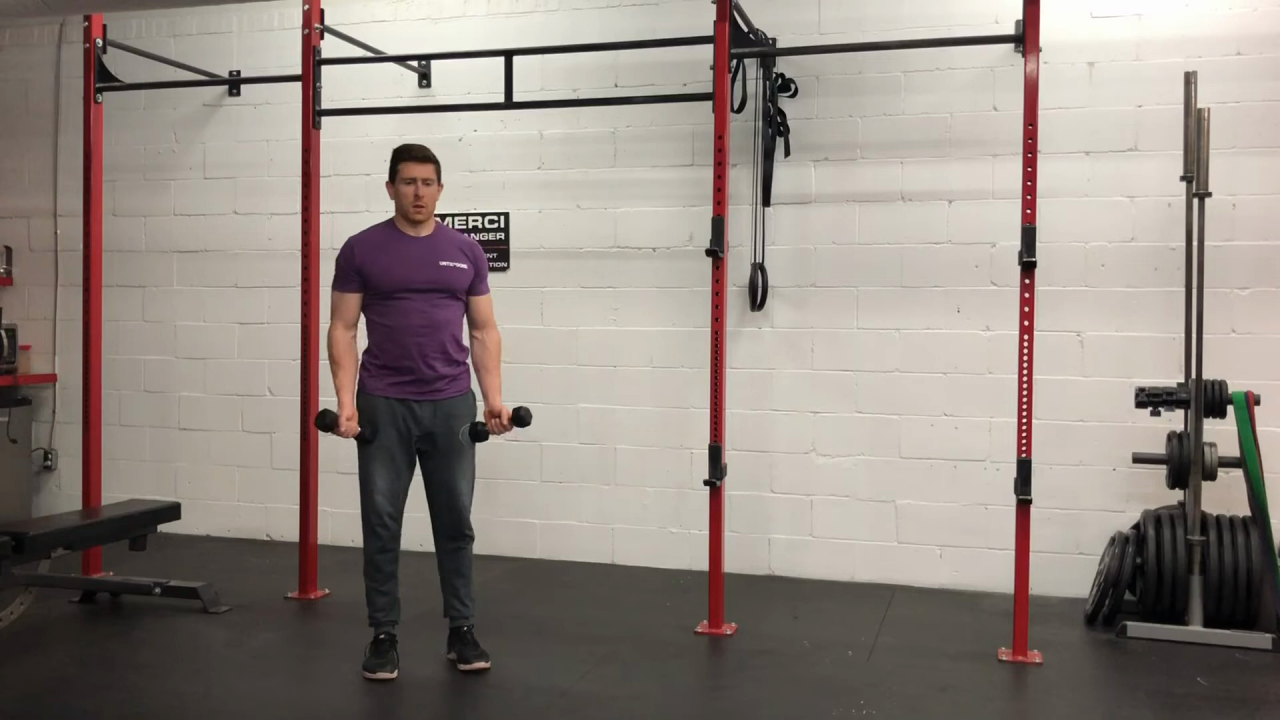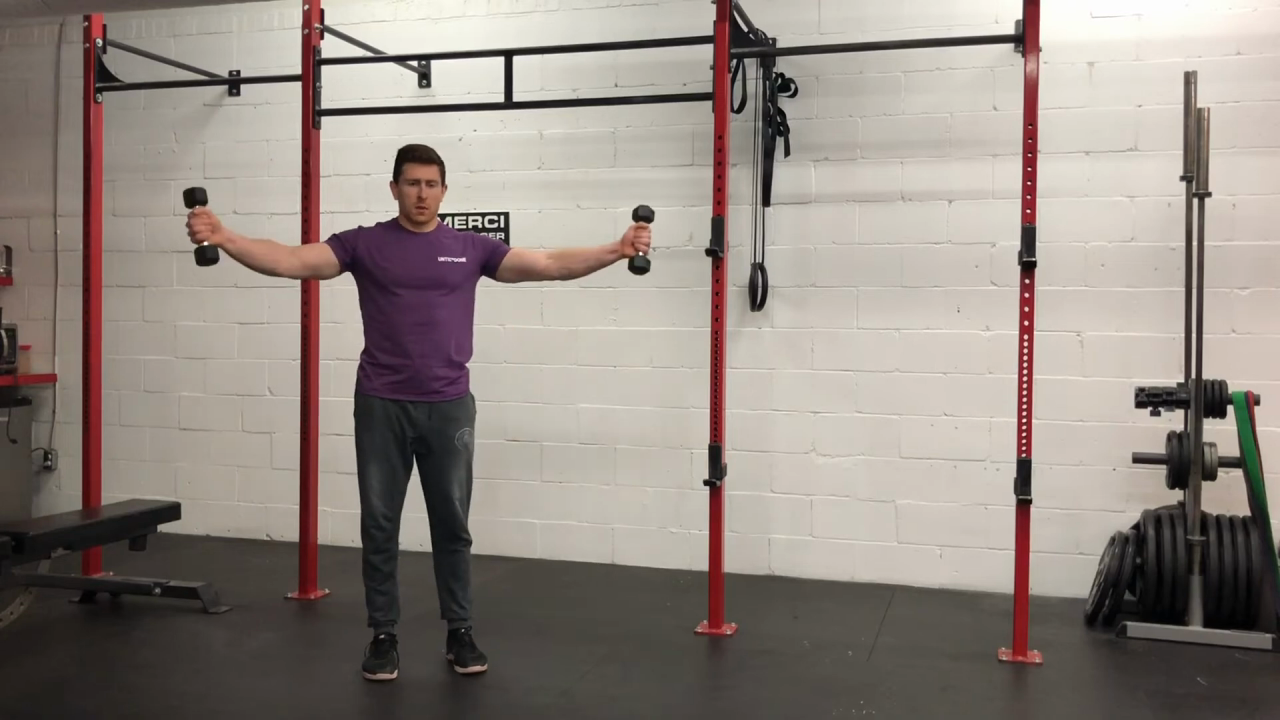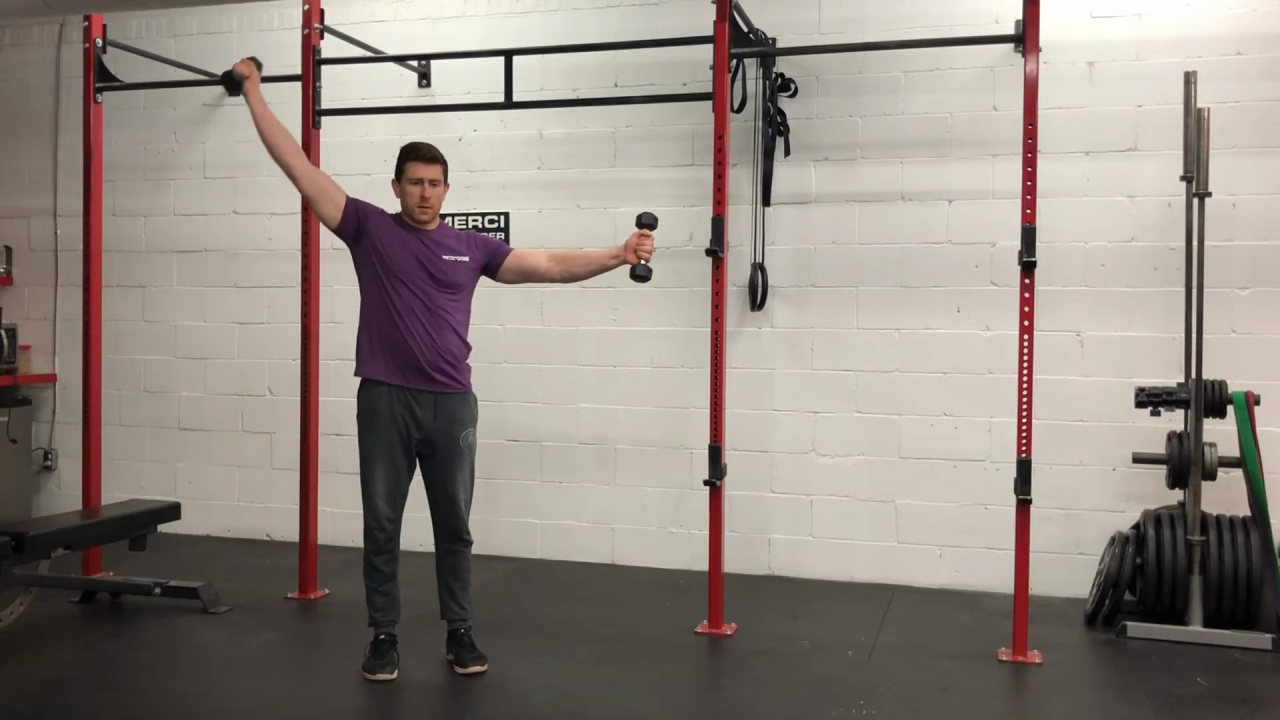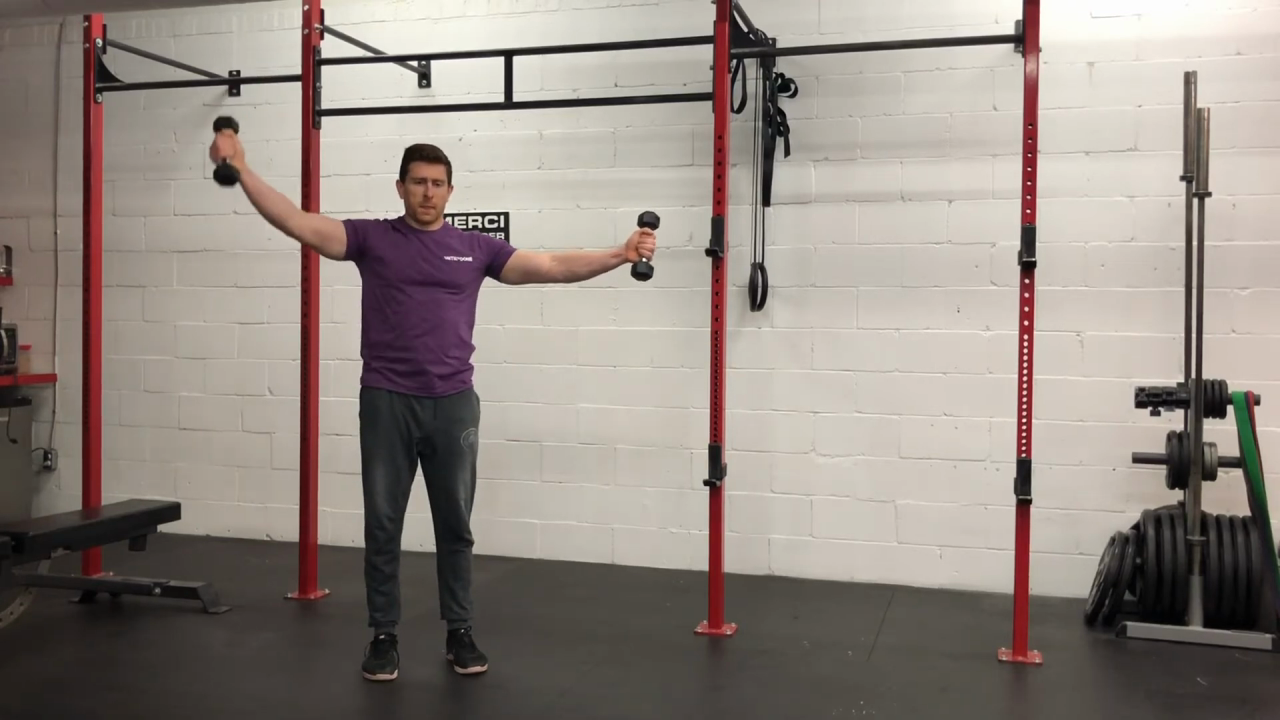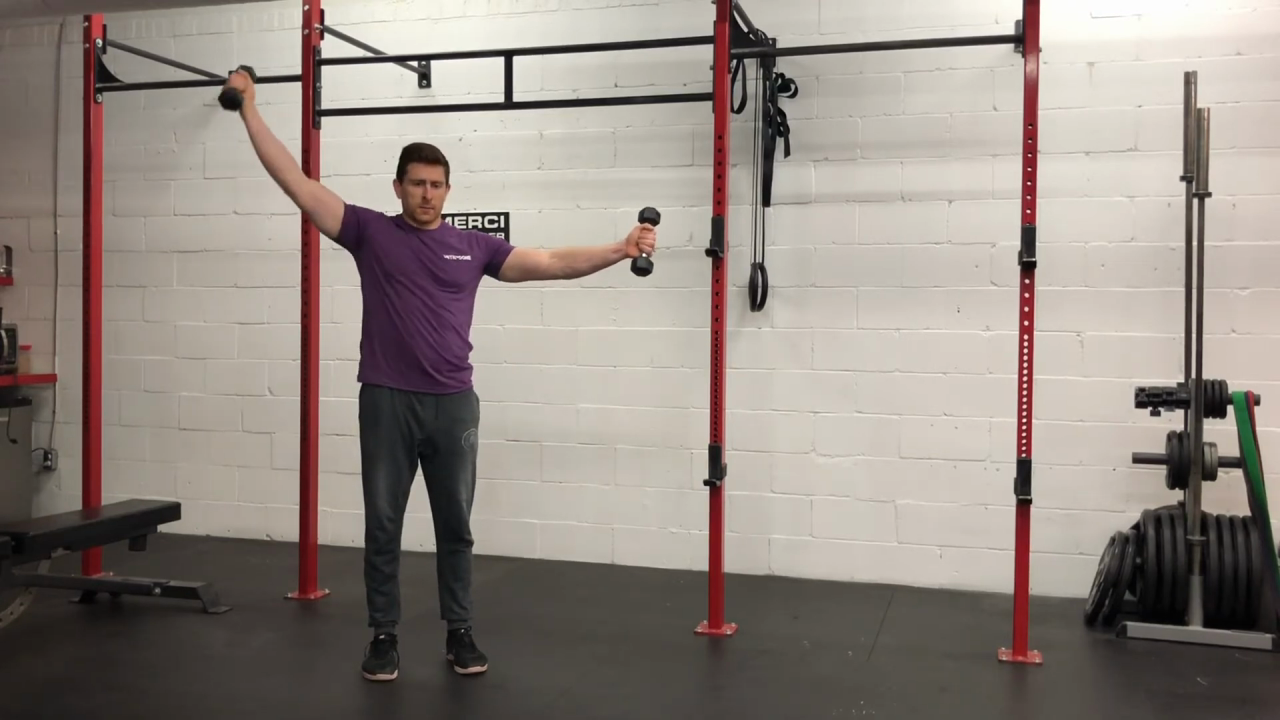
dt=1s
person 1, frame 1
left shoulder: (465, 251)
right shoulder: (362, 249)
left elbow: (483, 329)
right elbow: (342, 328)
left wrist: (494, 397)
right wrist: (346, 400)
left hip: (452, 405)
right hip: (384, 406)
left knee: (456, 523)
right knee: (381, 525)
left ankle: (461, 630)
right ankle: (384, 634)
person 1, frame 2
left shoulder: (471, 248)
right shoulder: (364, 244)
left elbow: (548, 264)
right elbow: (292, 260)
left wrist: (616, 250)
right wrist: (225, 239)
left hip: (449, 407)
right hip: (381, 405)
left knee: (453, 525)
right knee: (379, 526)
left ankle: (459, 632)
right ankle: (383, 635)
person 1, frame 3
left shoulder: (472, 246)
right shoulder: (369, 229)
left elbow: (550, 266)
right elbow: (300, 169)
left wrist: (618, 255)
right wrist: (254, 94)
left hip: (452, 404)
right hip: (384, 401)
left knee: (454, 526)
right knee: (381, 527)
left ankle: (459, 633)
right ankle: (383, 636)
person 1, frame 4
left shoulder: (475, 246)
right shoulder: (373, 238)
left elbow: (549, 266)
right elbow: (300, 223)
left wrist: (620, 254)
right wrist: (241, 168)
left hip: (453, 405)
right hip: (386, 403)
left knee: (455, 527)
right knee: (382, 527)
left ankle: (459, 633)
right ankle: (383, 636)
person 1, frame 5
left shoulder: (473, 247)
right shoulder: (370, 232)
left elbow: (551, 263)
right elbow: (297, 184)
left wrist: (620, 249)
right wrist: (249, 107)
left hip: (453, 404)
right hip: (386, 402)
left knee: (455, 527)
right knee: (382, 527)
left ankle: (459, 632)
right ankle: (383, 635)
